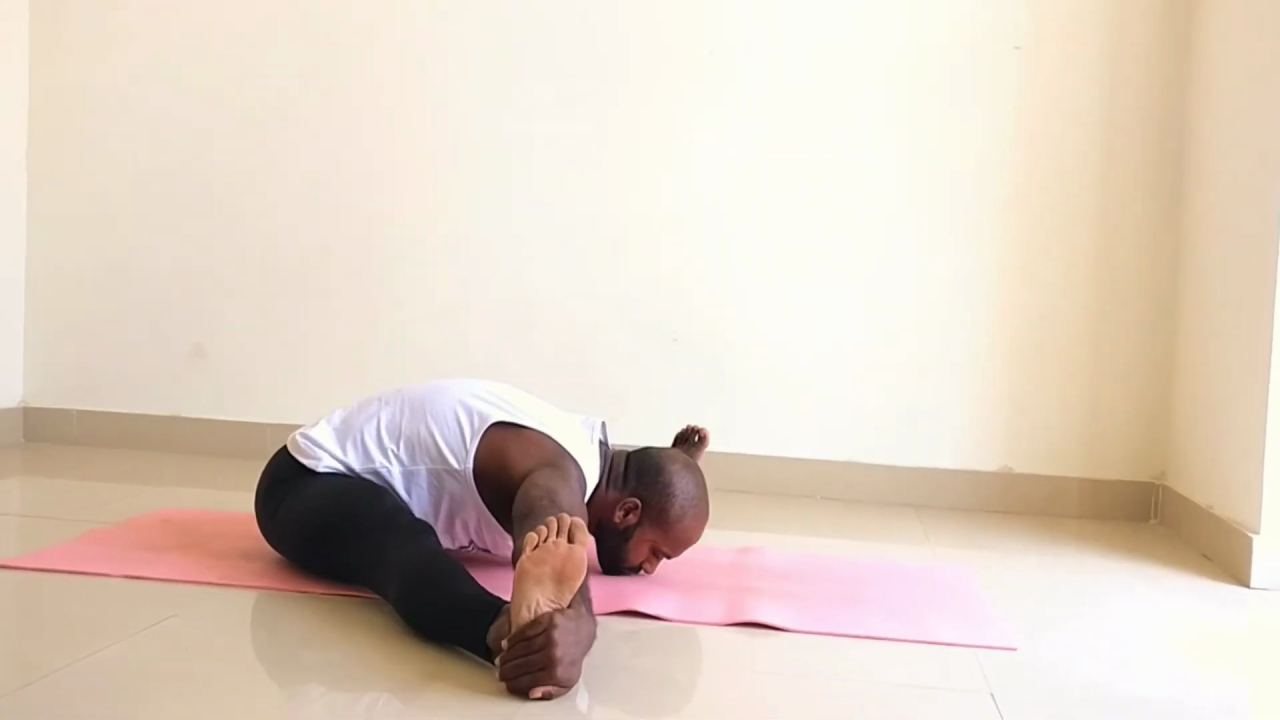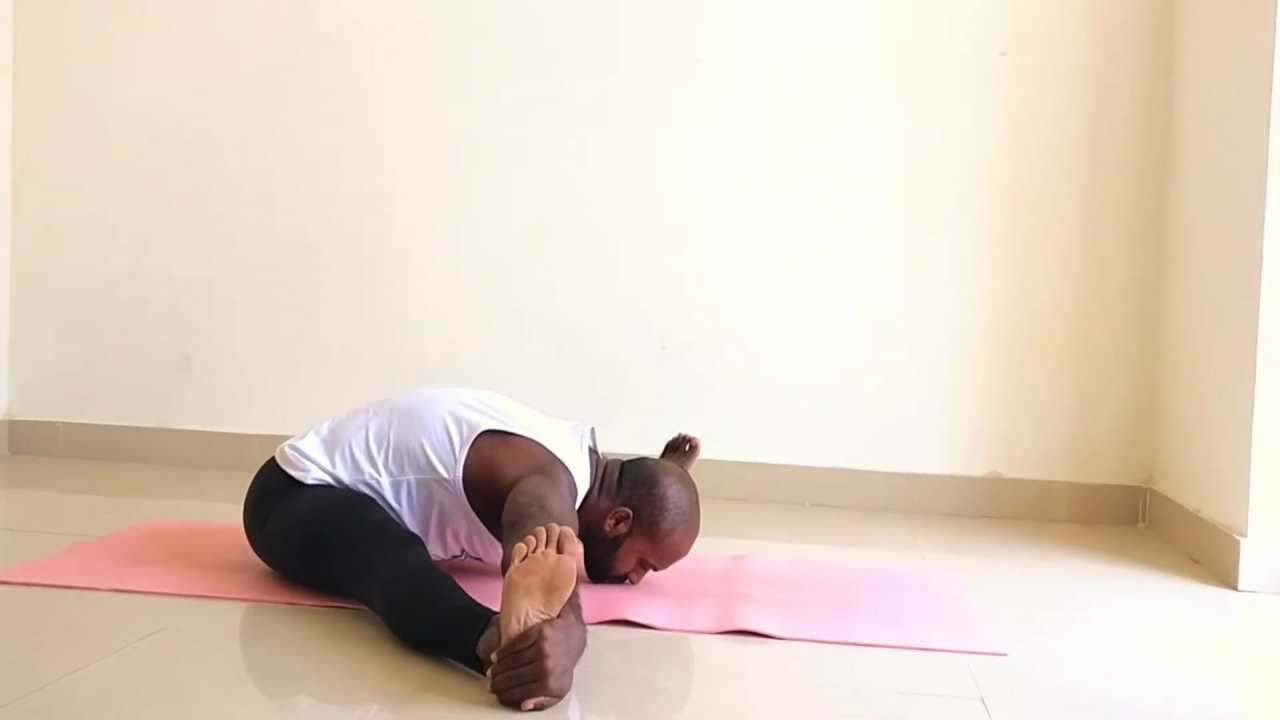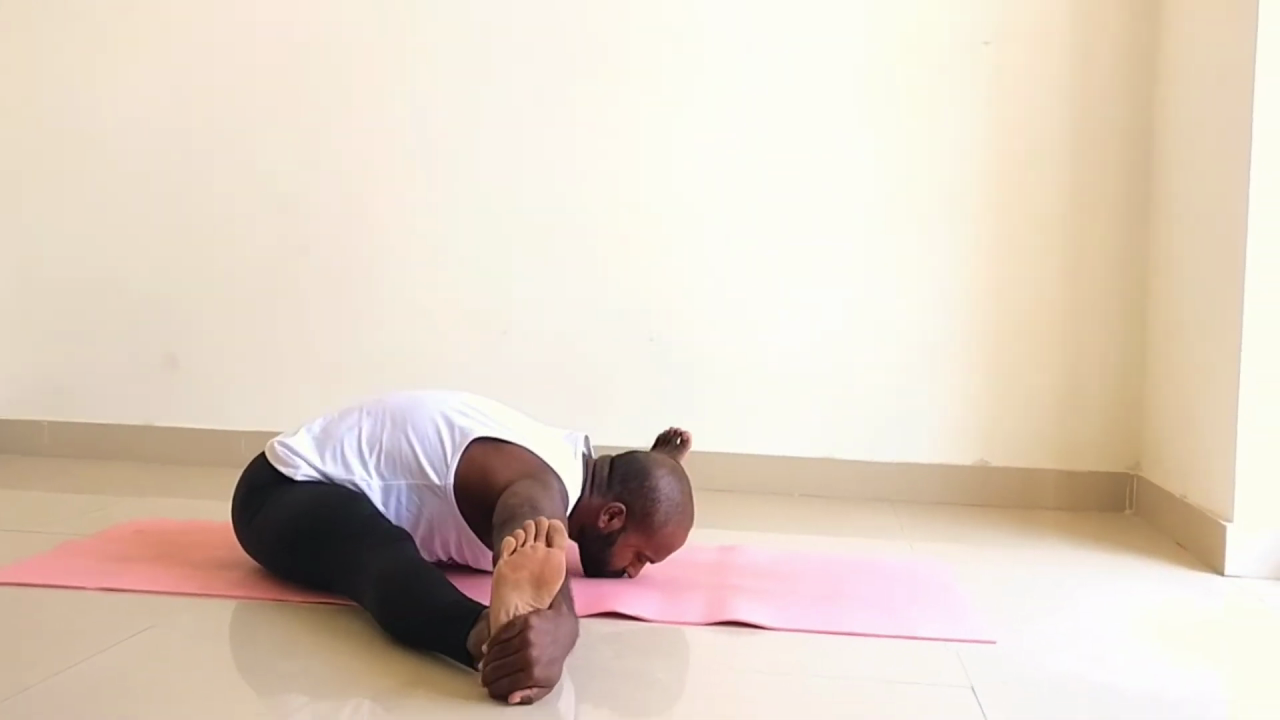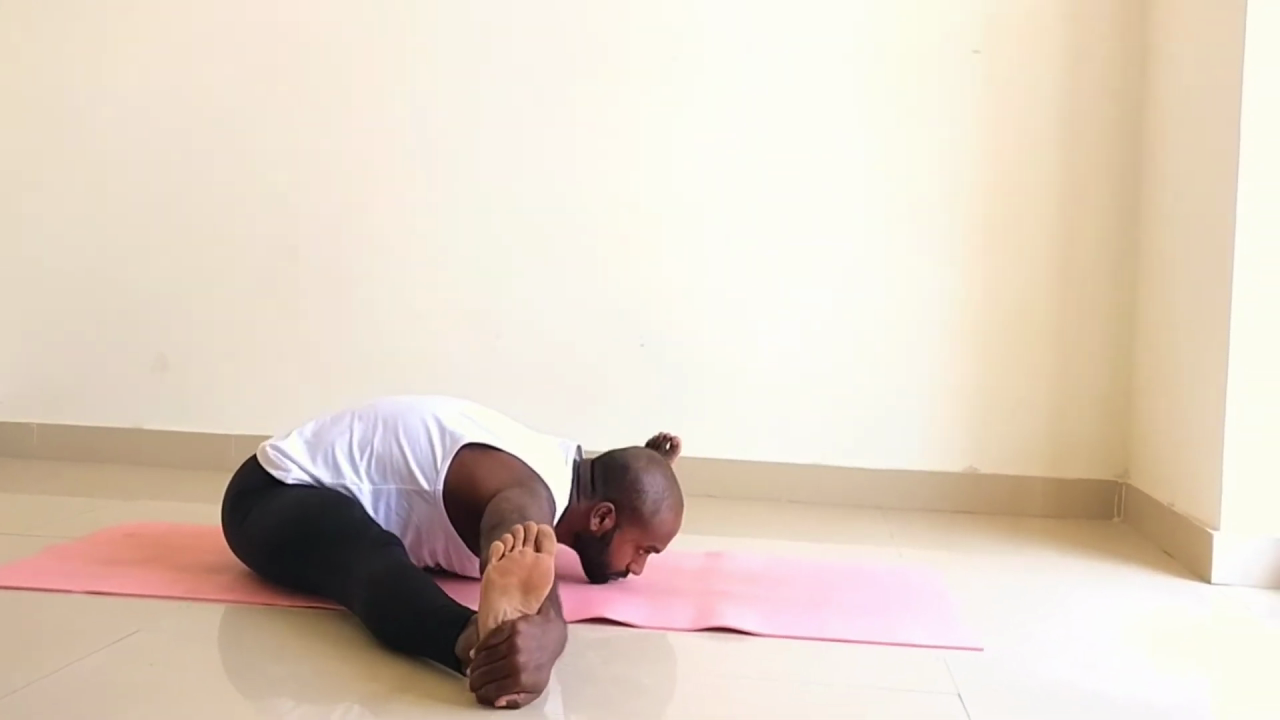
dt=0.3s
person 1, frame 1
left shoulder: (592, 449)
right shoulder: (559, 477)
right elbow: (553, 561)
left wrist: (672, 465)
right wrist: (575, 624)
left hip: (373, 465)
right hip: (308, 481)
right knee: (405, 544)
person 1, frame 2
left shoulder: (581, 456)
right shoulder: (549, 486)
right elbow: (543, 571)
left wrist: (662, 475)
right wrist: (564, 636)
left hip: (361, 479)
right hip: (297, 493)
right knee: (393, 558)
person 1, frame 3
left shoulder: (574, 460)
right shoulder: (539, 488)
right elbow: (536, 568)
left wrist: (655, 469)
right wrist: (556, 630)
left hip: (342, 476)
right hip: (287, 489)
right knee: (383, 553)
person 1, frame 4
left shoulder: (566, 467)
right shoulder: (526, 496)
right elbow: (524, 574)
left wrist: (645, 472)
right wrist: (546, 634)
left hip: (337, 480)
right hip: (277, 492)
right knee: (373, 558)
